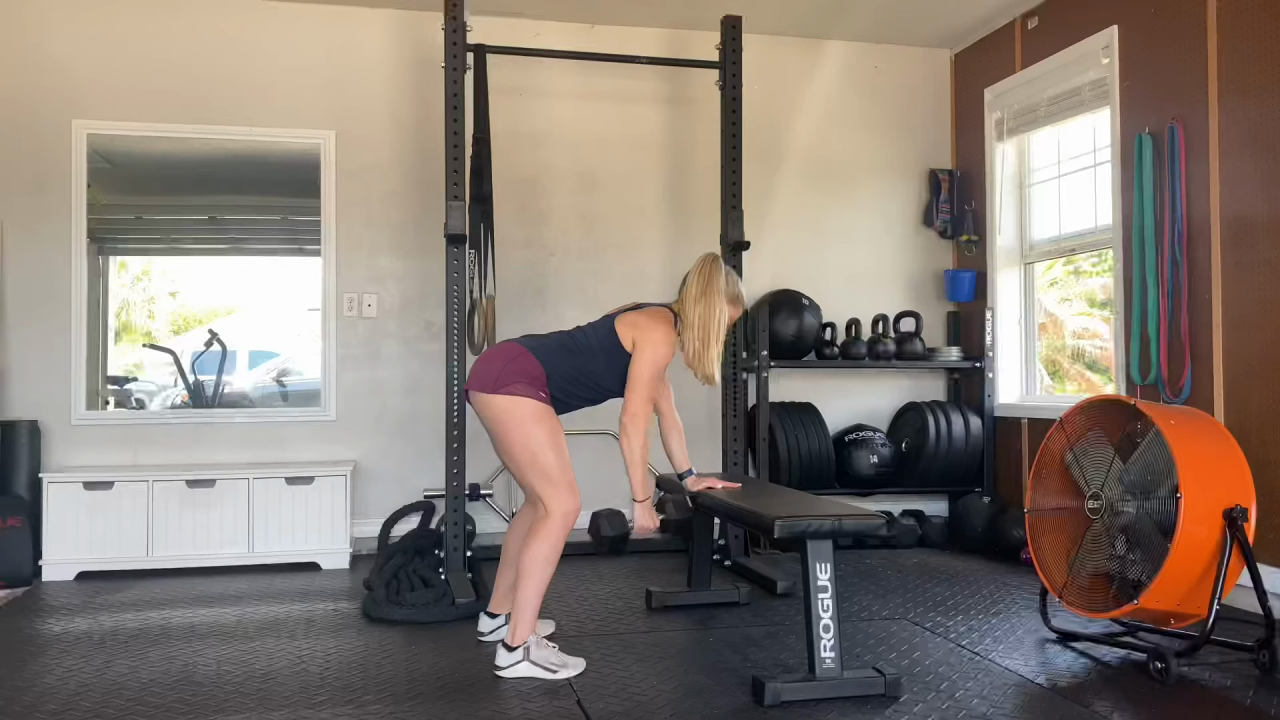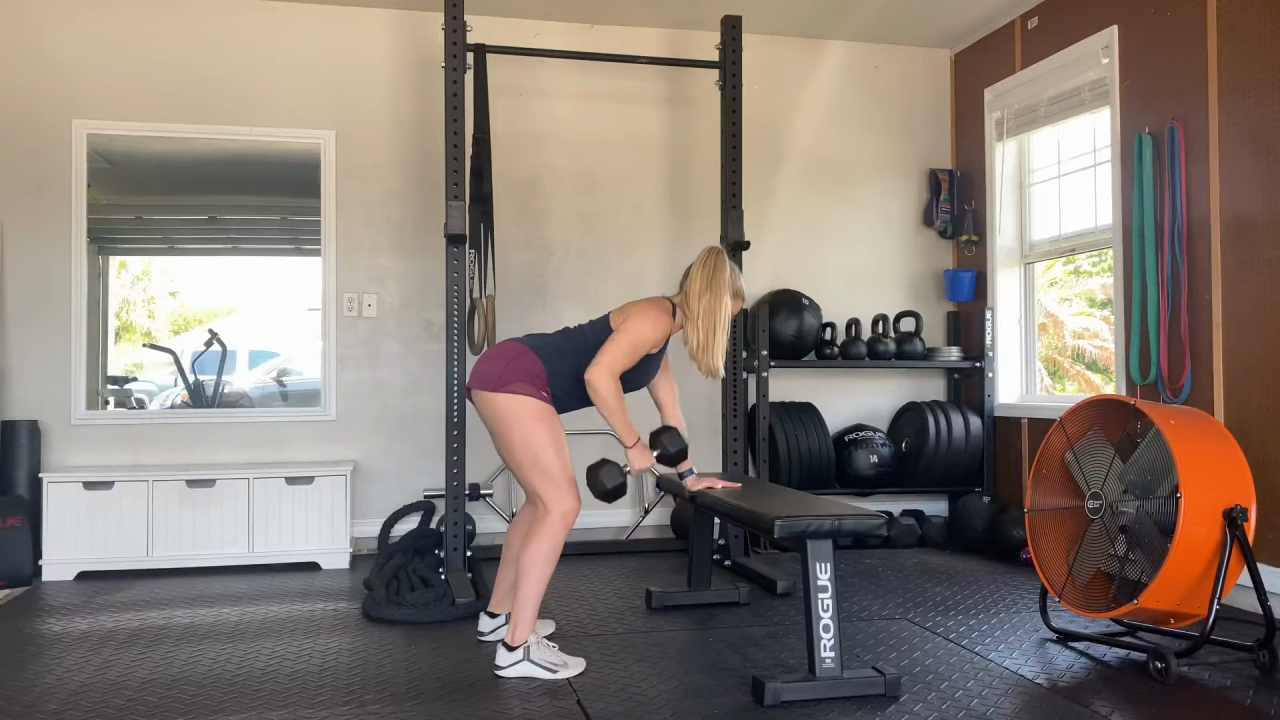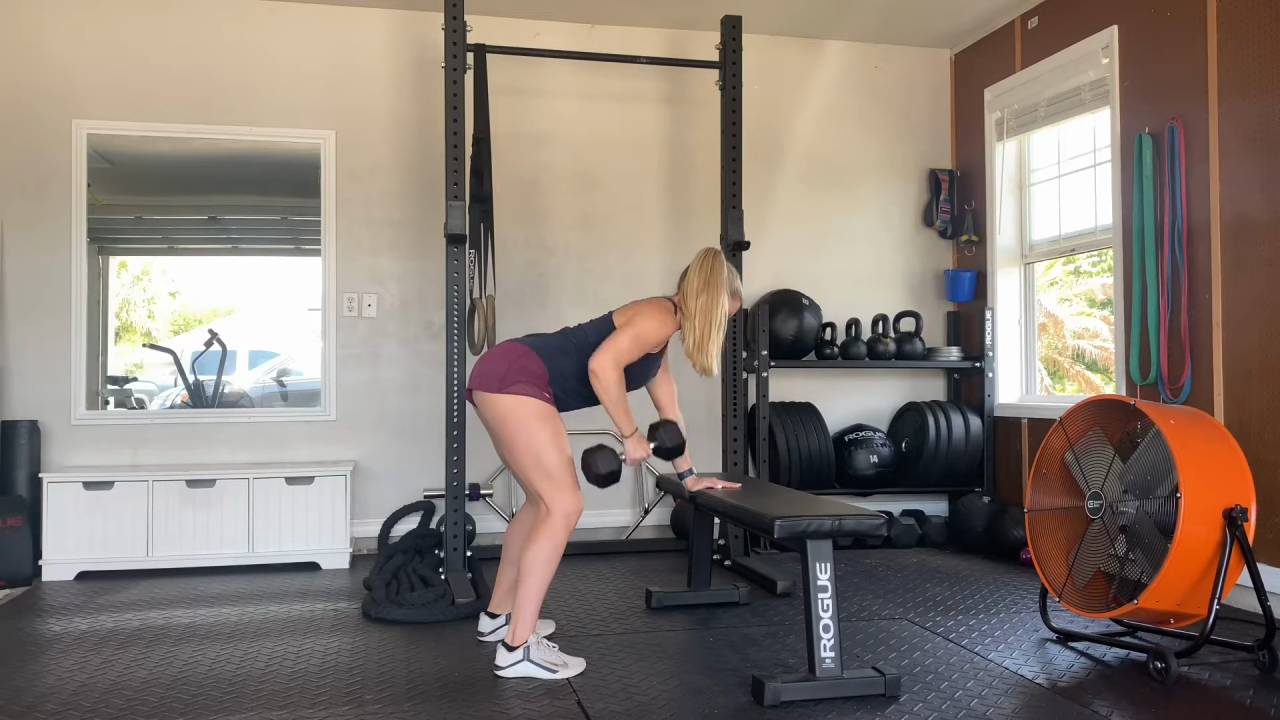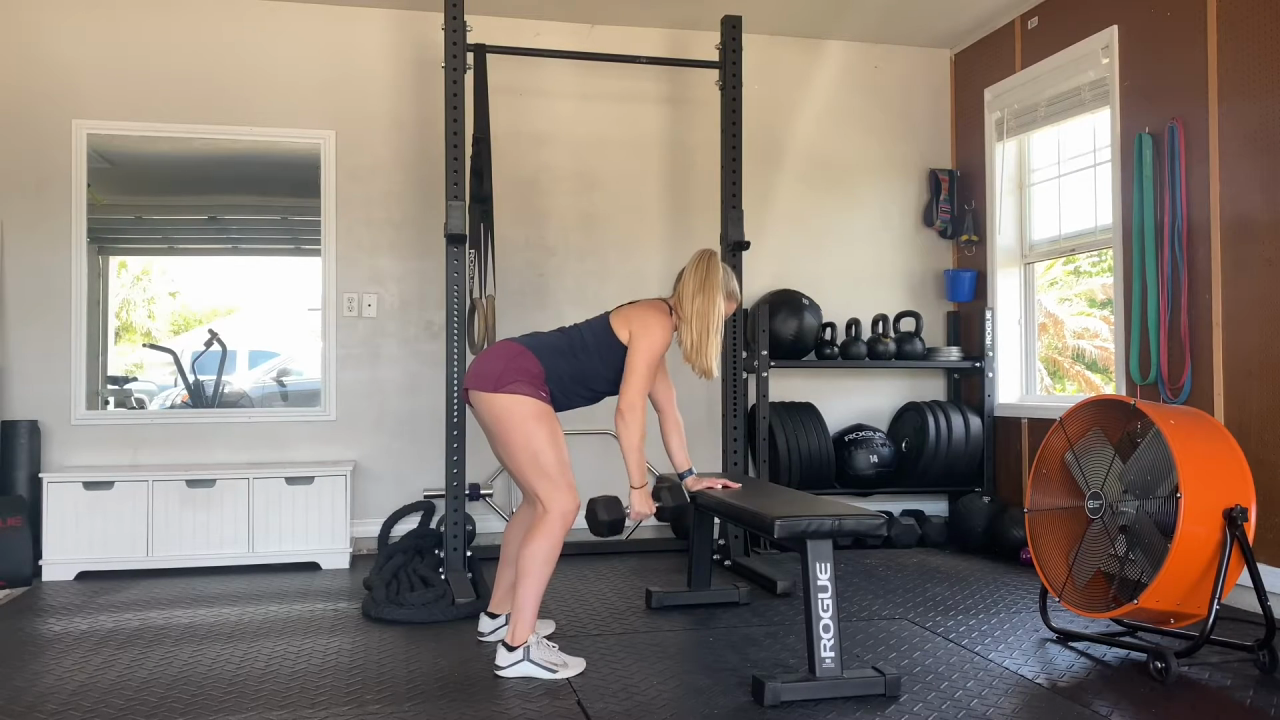
dt=0.7s
person 1, frame 1
left shoulder: (653, 324)
right shoulder: (660, 331)
left elbow: (665, 410)
right elbow: (634, 422)
left wrist: (688, 477)
right wrist: (642, 501)
left hip: (502, 377)
right hip: (512, 379)
left knee: (543, 502)
right knee: (561, 507)
left ankle: (498, 615)
right ankle: (518, 648)
person 1, frame 2
left shoulder: (658, 328)
right shoulder: (656, 317)
left elbow: (669, 406)
right elbow: (599, 376)
left wrist: (687, 476)
right wrist: (634, 446)
left hip: (505, 377)
right hip: (514, 377)
left knee: (543, 501)
right knee: (561, 506)
left ankle: (499, 615)
right ankle: (517, 648)
person 1, frame 3
left shoulder: (656, 327)
right shoulder: (660, 318)
left elbow: (668, 407)
right elbow: (601, 366)
left wrist: (687, 476)
right wrist: (631, 436)
left hip: (505, 377)
right hip: (516, 378)
left knee: (544, 502)
right knee: (564, 507)
left ankle: (498, 614)
right ankle: (518, 647)
person 1, frame 4
left shoulder: (654, 328)
right shoulder: (656, 322)
left elbow: (666, 407)
right elbow: (630, 410)
left wrist: (688, 476)
right wrist: (639, 487)
left hip: (503, 377)
right hip: (511, 377)
left knee: (541, 501)
right knee: (560, 506)
left ankle: (498, 615)
right ankle: (518, 647)
